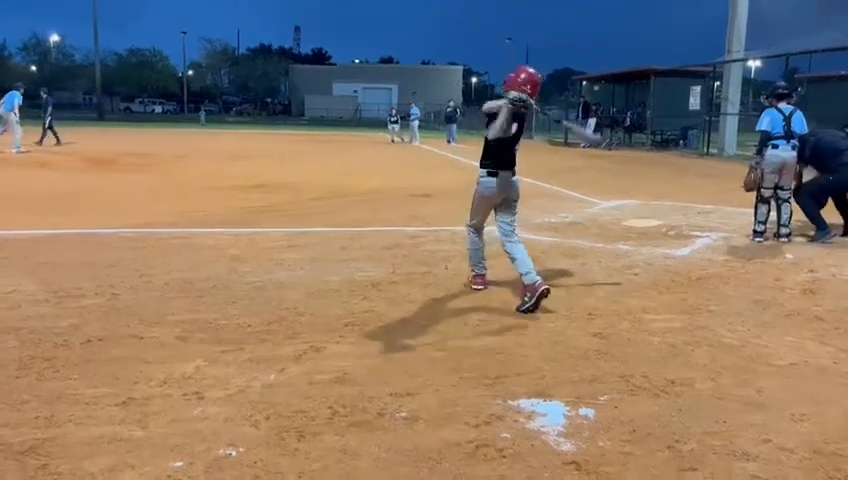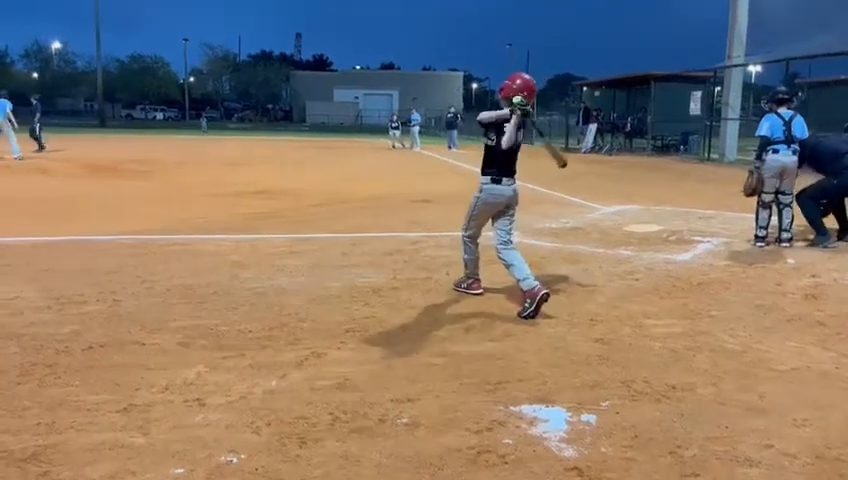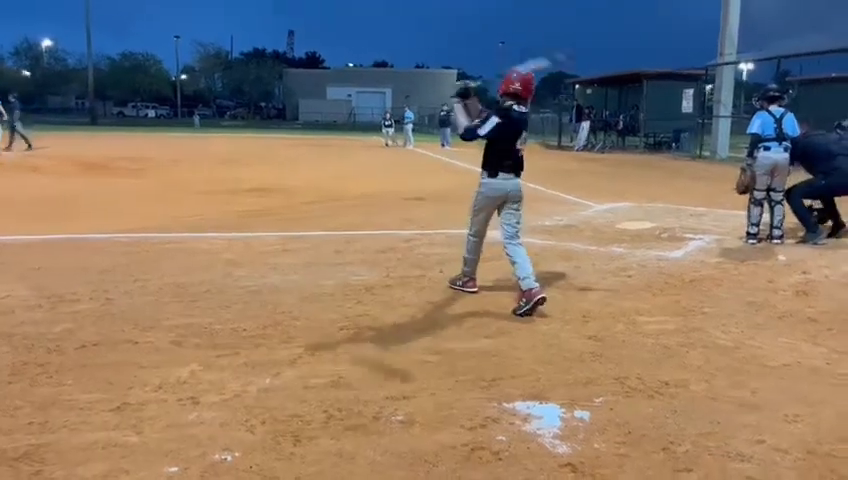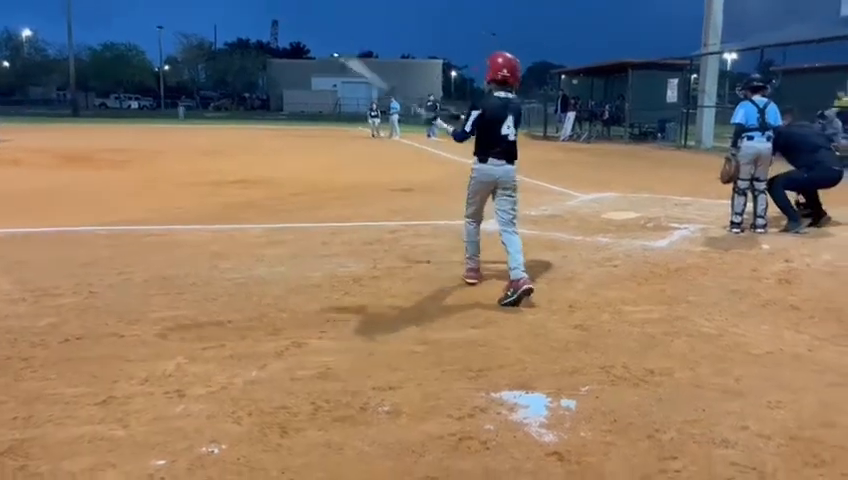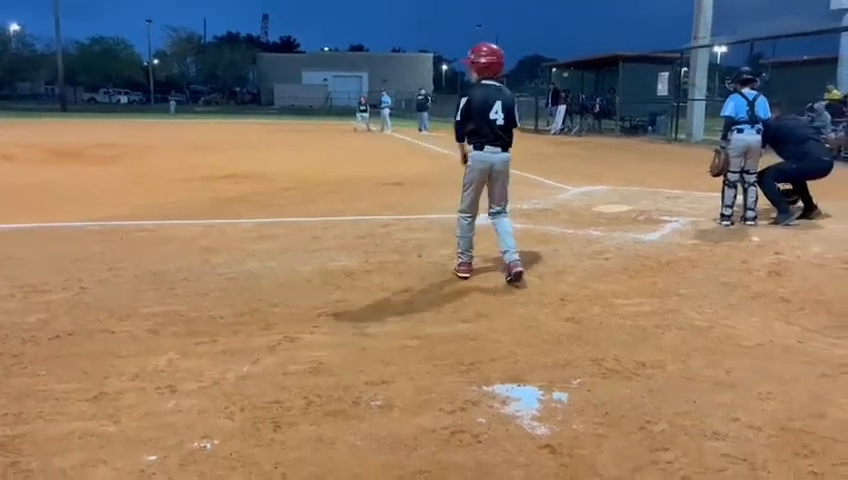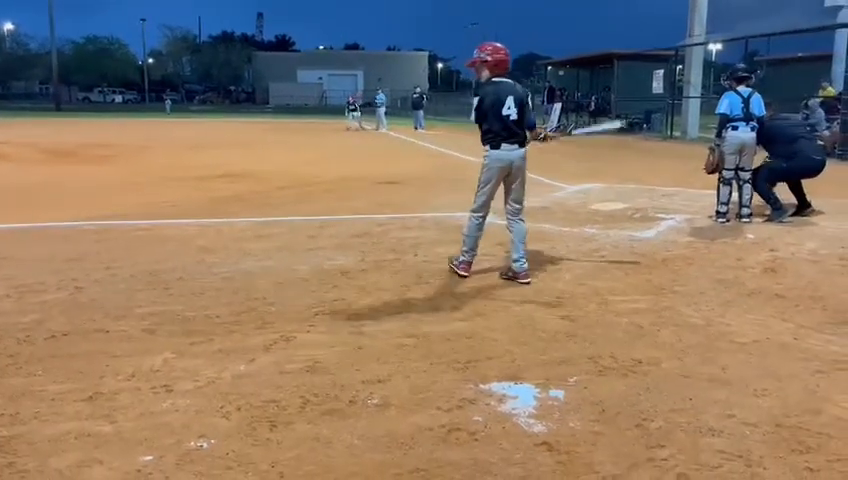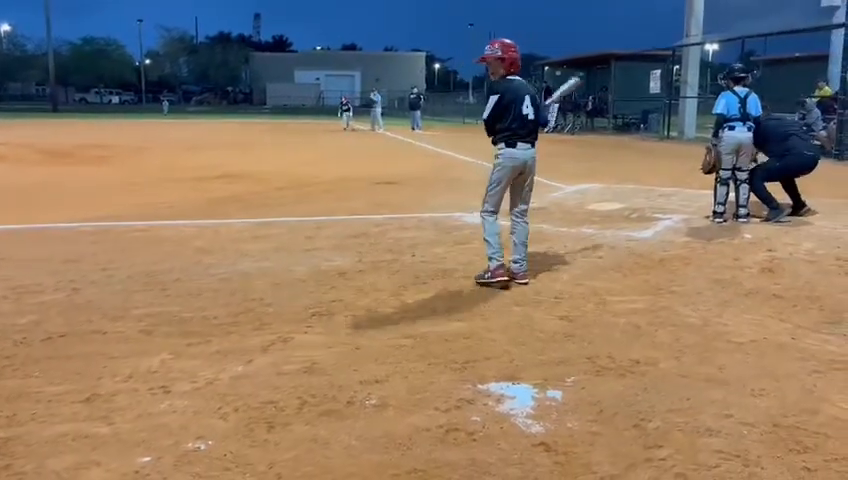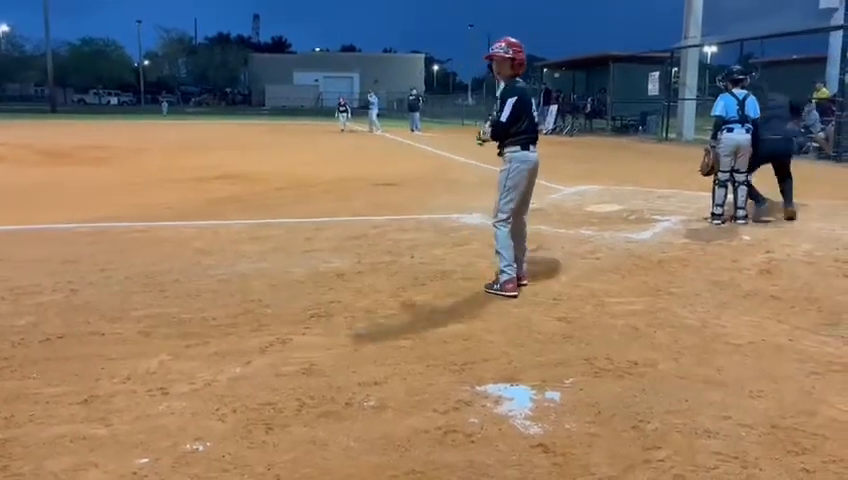
dt=0.3s
person 1, frame 1
left shoulder: (515, 115)
right shoulder: (503, 107)
left elbow: (494, 136)
right elbow: (487, 107)
left wrist: (508, 106)
right wrist: (509, 103)
left hip: (491, 180)
right hip: (509, 181)
left knee: (475, 227)
right knee: (509, 236)
left ankle: (479, 274)
right ankle: (533, 282)
person 1, frame 2
left shoulder: (513, 120)
right shoulder: (502, 116)
left elbow: (507, 146)
right elbow: (481, 117)
left wrist: (515, 116)
right wrist: (511, 112)
left hip: (492, 187)
right hip: (508, 188)
left knee: (470, 235)
right knee: (504, 244)
left ankle: (472, 280)
right ankle: (532, 288)
person 1, frame 3
left shoulder: (504, 114)
right shoulder: (522, 116)
left elbow: (468, 134)
right elbow: (487, 119)
left wrist: (458, 103)
right wrist: (469, 99)
left hip: (493, 181)
right hip: (514, 183)
left knee: (476, 233)
right knee: (512, 239)
left ankle: (467, 278)
right ankle: (531, 288)
person 1, frame 4
left shoulder: (485, 104)
right shoulder: (515, 104)
left elbow: (461, 135)
left wrist: (440, 123)
right wrist: (461, 116)
left hip: (484, 168)
right hip: (508, 170)
left knee: (473, 220)
right knee: (508, 226)
left ankle: (473, 269)
right ankle: (519, 278)
person 1, frame 5
left shoulder: (470, 94)
right shoulder: (508, 96)
left elbow: (460, 130)
right elbow: (511, 130)
left wrist: (463, 153)
left hip: (478, 155)
right hip: (502, 156)
left knee: (467, 212)
right knee: (499, 212)
left ankle: (464, 263)
right ankle: (513, 261)
person 1, frame 6
left shoulder: (483, 92)
right shoulder: (519, 91)
left elbow: (480, 123)
right elbow: (530, 124)
left hip: (495, 155)
right hip: (518, 154)
left knee: (479, 210)
right knee: (515, 212)
left ankle: (464, 261)
right ankle: (519, 267)
person 1, frame 7
left shoulder: (498, 88)
right shoulder: (528, 88)
left elbow: (488, 126)
right elbow: (541, 122)
left hip: (508, 153)
right hip: (529, 152)
left knee: (490, 210)
right knee: (520, 213)
left ankle: (496, 267)
right ankle: (519, 268)
person 1, frame 8
left shoulder: (511, 90)
right shoulder: (524, 90)
left elbow: (500, 130)
left wrist: (487, 134)
right wrist: (494, 128)
left hip: (516, 157)
right hip: (530, 155)
left knee: (502, 218)
right knee: (518, 216)
left ankle: (507, 280)
right ankle: (519, 271)
person 2, frame 1
left shoulder: (769, 112)
right shoulder: (797, 113)
left elbow: (764, 135)
left wrist: (757, 156)
right wrist: (799, 161)
left hip: (772, 153)
right hip: (791, 154)
left knee: (765, 193)
right knee: (785, 194)
left ankle: (759, 232)
right ankle: (784, 232)
person 2, frame 2
left shoulder: (769, 117)
right shoulder: (798, 118)
left elbow: (764, 141)
left wrist: (757, 160)
right wrist: (799, 164)
left hip: (772, 157)
right hip: (792, 159)
left knee: (766, 198)
right knee: (786, 199)
left ankle: (761, 236)
right ankle: (785, 237)
person 2, frame 3
left shoulder: (760, 115)
right shoulder: (789, 116)
left elbow: (755, 138)
left wrist: (749, 158)
right wrist: (791, 162)
left hip: (764, 155)
right hip: (783, 156)
left knee: (757, 195)
right knee: (778, 196)
left ankle: (752, 233)
right ankle: (776, 234)
person 2, frame 4
left shoulder: (744, 105)
right shoulder: (771, 106)
left elbow: (739, 128)
left wrist: (733, 148)
right wrist: (773, 151)
left hip: (747, 144)
right hip: (766, 145)
left knee: (741, 184)
right knee: (761, 185)
left ankle: (736, 222)
right ankle: (760, 223)
person 2, frame 5
left shoulder: (734, 98)
right shoulder: (761, 99)
left elbow: (728, 121)
left wrist: (723, 140)
right wrist: (762, 144)
left hip: (737, 137)
right hip: (755, 138)
left knee: (731, 176)
right knee: (751, 177)
left ankle: (726, 215)
right ankle: (750, 215)
person 2, frame 6
left shoulder: (728, 95)
right shoulder: (756, 96)
left elbow: (723, 119)
right elbow: (761, 120)
left wrist: (717, 138)
right wrist: (757, 141)
left hip: (732, 134)
right hip: (750, 135)
left knee: (726, 174)
right knee: (746, 174)
left ankle: (722, 212)
right ankle: (745, 212)
person 2, frame 7
left shoulder: (725, 95)
right shoulder: (752, 96)
left elbow: (720, 118)
right elbow: (757, 120)
left wrist: (714, 138)
right wrist: (754, 141)
left hip: (729, 134)
right hip: (747, 135)
left knee: (723, 174)
right knee: (743, 174)
left ankle: (719, 212)
right ankle: (742, 212)
person 2, frame 8
left shoulder: (724, 97)
right shoulder: (751, 98)
left elbow: (718, 121)
right elbow: (756, 123)
left wrist: (713, 140)
right wrist: (753, 142)
left hip: (727, 136)
right hip: (745, 137)
left knee: (722, 175)
right knee: (741, 176)
left ankle: (717, 213)
right ankle: (741, 214)
